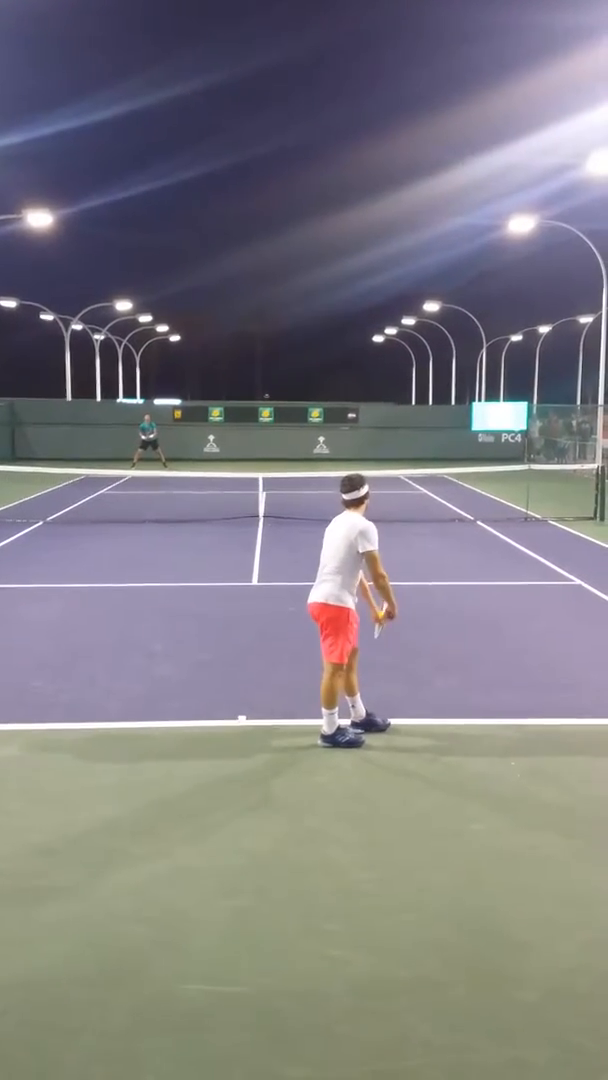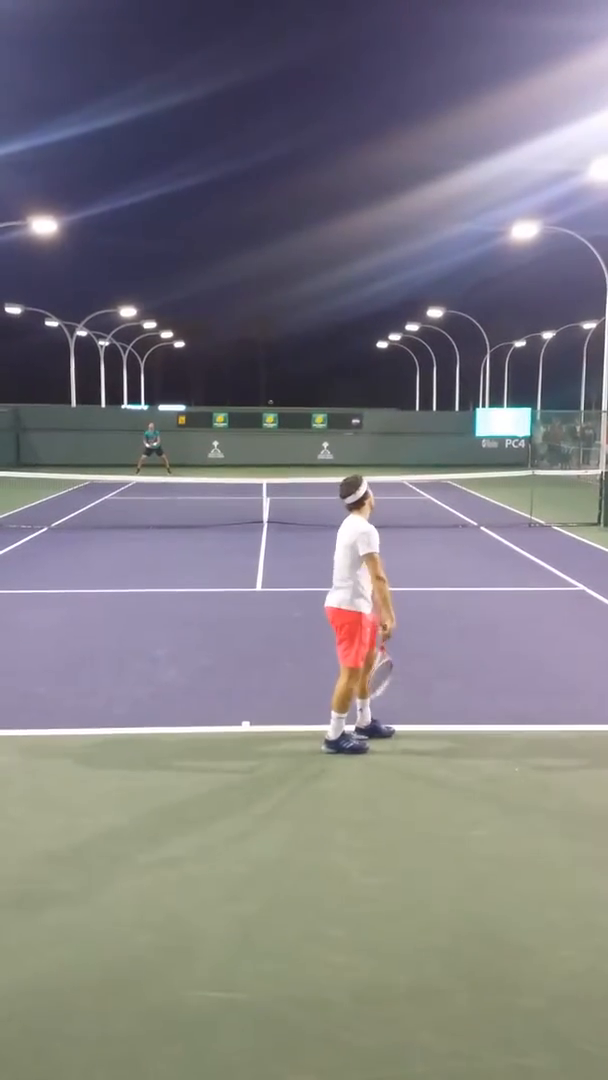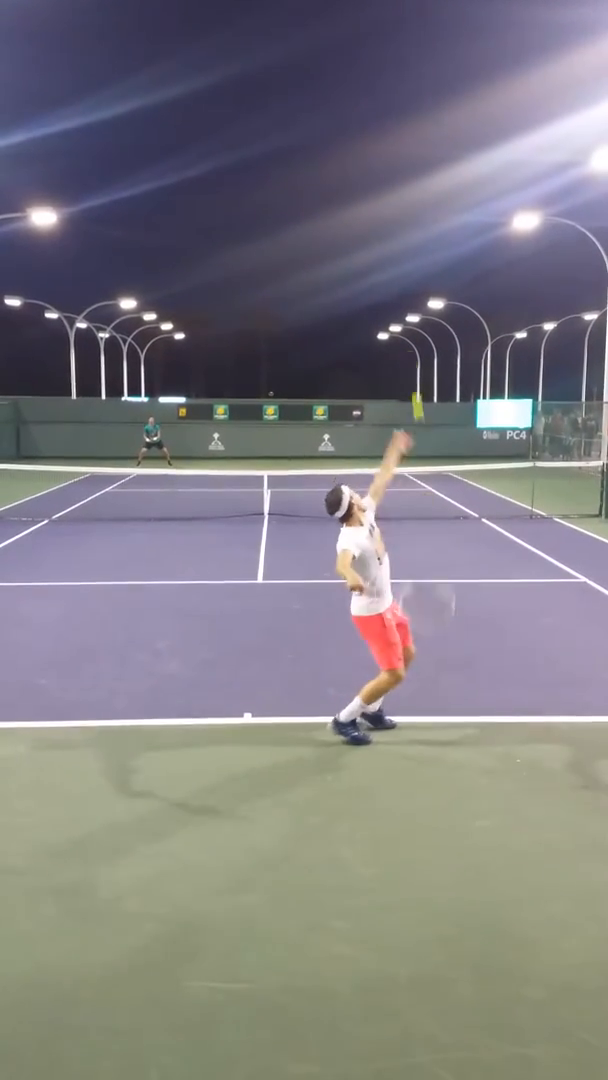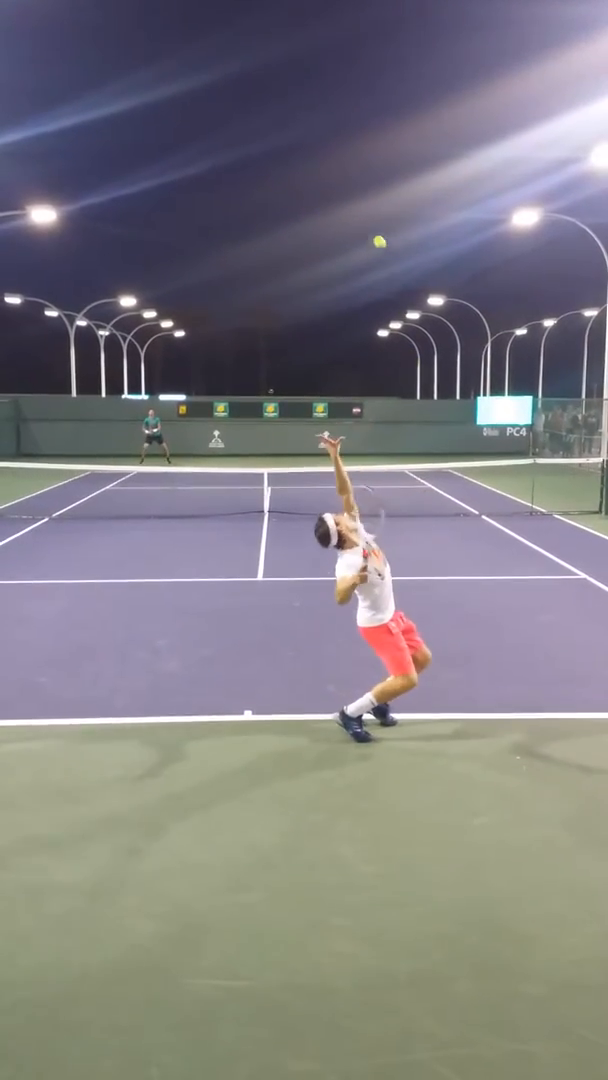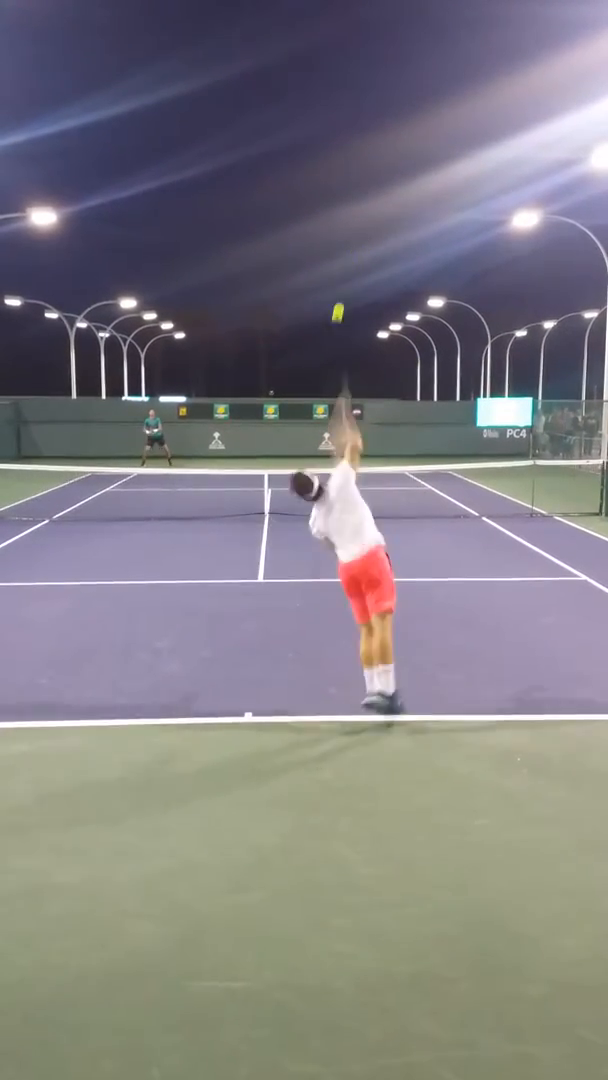
dt=0.4s
person 1, frame 1
left shoulder: (340, 523)
right shoulder: (364, 527)
right elbow: (378, 575)
left wrist: (372, 606)
right wrist: (391, 604)
left hip: (328, 599)
right hip: (334, 603)
left knee: (350, 659)
right knee: (335, 667)
left ankle: (360, 717)
right ankle: (330, 731)
person 1, frame 2
left shoulder: (353, 526)
right shoulder: (365, 530)
right elbow: (378, 577)
left wrist: (378, 611)
right wrist: (389, 616)
left hip: (356, 607)
right hip: (349, 609)
left knee: (368, 663)
right knee: (351, 672)
left ankle: (365, 723)
right ankle: (335, 736)
person 1, frame 3
left shoulder: (365, 515)
right shoulder: (350, 539)
left elbow: (381, 478)
right elbow: (342, 565)
left wrist: (396, 450)
right wrist: (352, 579)
left hip: (386, 606)
right hip: (371, 613)
left knee: (407, 655)
right knee: (394, 673)
left ankle: (371, 709)
right ankle: (345, 719)
person 1, frame 4
left shoulder: (357, 531)
right shoulder: (348, 563)
left elbow: (345, 492)
right elbow: (340, 597)
left wrist: (335, 457)
right wrist: (354, 581)
left hip: (390, 615)
right hip: (377, 624)
left knee: (423, 659)
right knee: (406, 680)
left ankle: (376, 700)
right ankle: (351, 713)
person 1, frame 5
left shoulder: (316, 521)
right shoulder: (338, 486)
right elbow: (353, 450)
right wrist: (352, 442)
left hip: (348, 569)
right hip: (371, 559)
left knee: (367, 629)
right knee: (382, 623)
left ankle: (373, 691)
right ankle: (386, 692)
